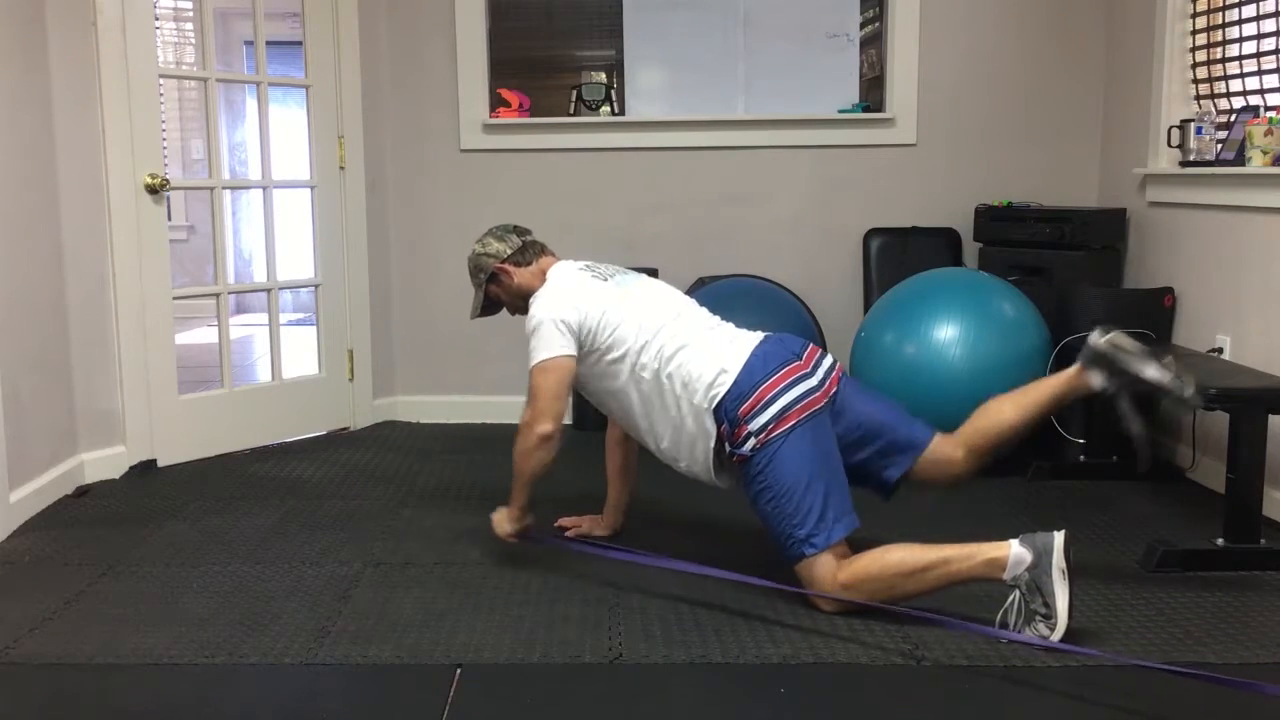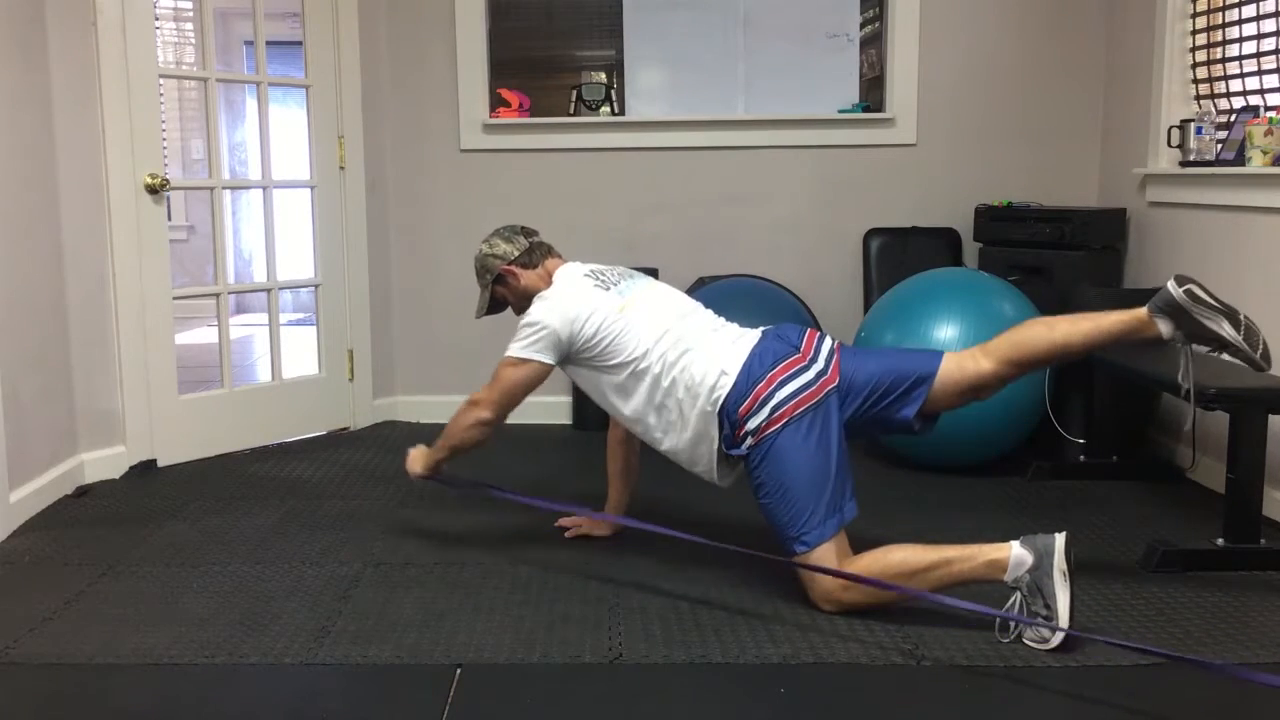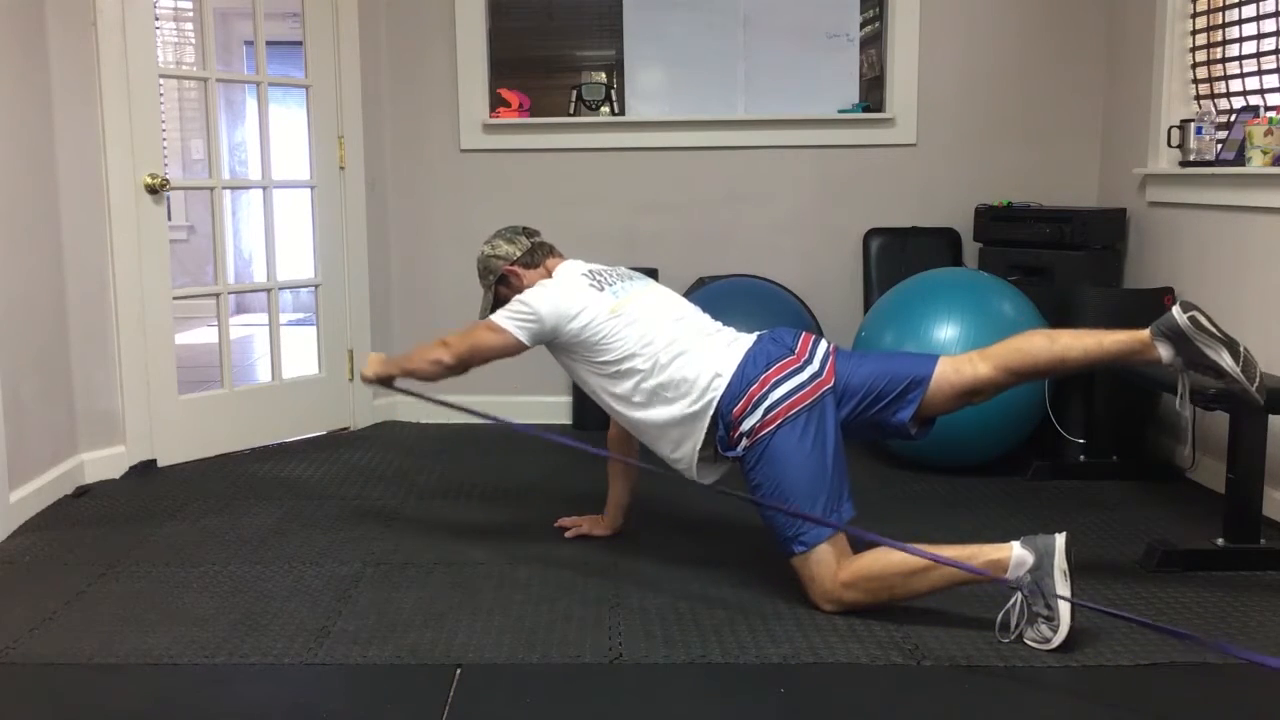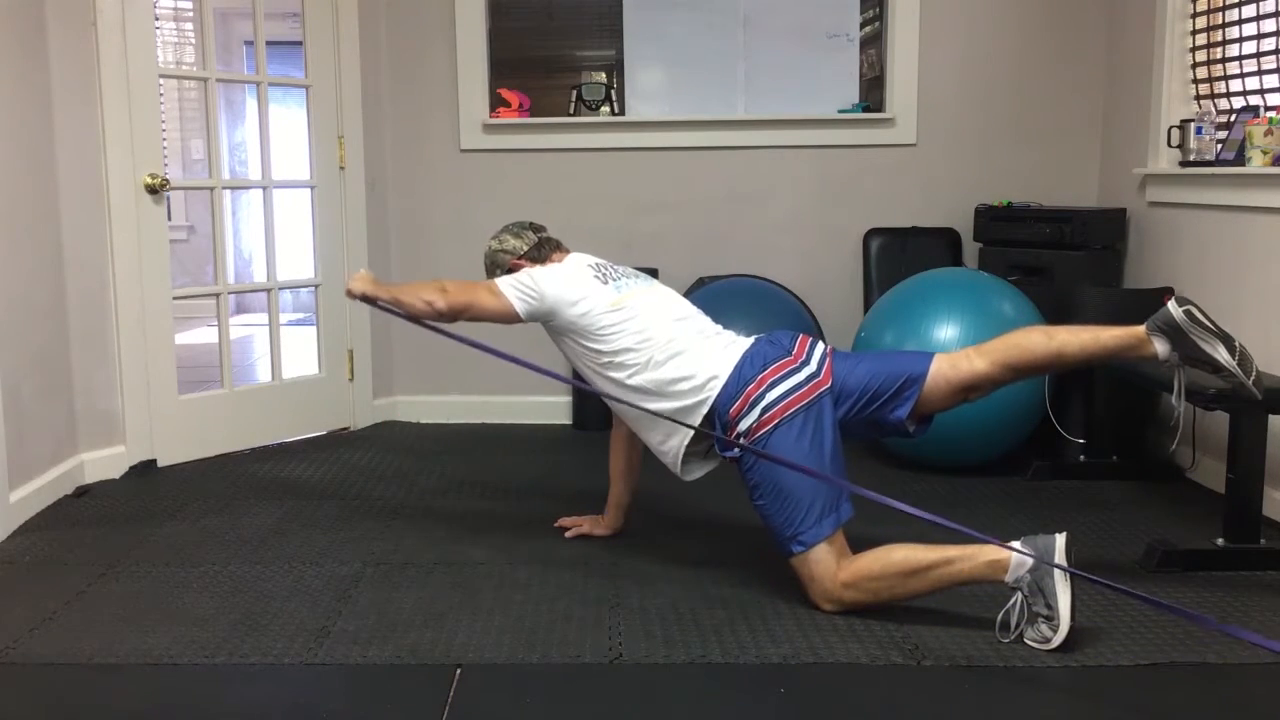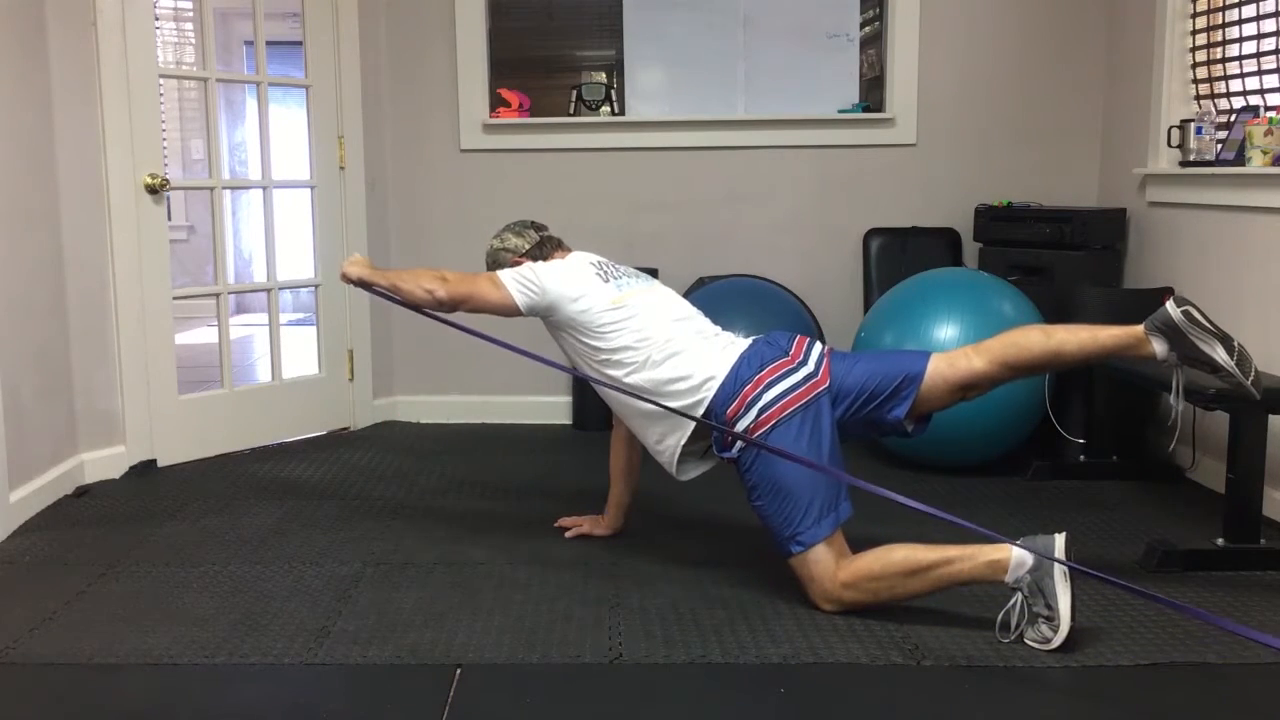
dt=0.4s
person 1, frame 1
left shoulder: (553, 308)
right shoulder: (601, 280)
left elbow: (542, 430)
right elbow: (627, 411)
left wrist: (515, 511)
right wrist: (609, 517)
left hip: (764, 412)
right hip: (794, 370)
left knee: (833, 582)
right knee: (953, 462)
left ankle: (1010, 556)
right ankle: (1090, 372)
person 1, frame 2
left shoulder: (553, 312)
right shoulder: (607, 280)
left elbow: (486, 410)
right elbow: (628, 410)
left wrist: (431, 456)
right wrist: (610, 515)
left hip: (770, 411)
right hip: (799, 358)
left knee: (836, 584)
right knee: (988, 364)
left ankle: (1014, 560)
right ankle: (1161, 315)
person 1, frame 3
left shoulder: (549, 301)
right shoulder: (606, 279)
left elbow: (451, 354)
right elbow: (627, 409)
left wrist: (384, 366)
right wrist: (608, 517)
left hip: (762, 409)
right hip: (793, 360)
left knee: (835, 583)
right knee: (981, 371)
left ankle: (1016, 559)
right ankle: (1161, 338)
person 1, frame 4
left shoulder: (553, 288)
right shoulder: (608, 278)
left elbow: (443, 302)
right elbow: (629, 409)
left wrist: (371, 287)
right wrist: (609, 516)
left hip: (760, 408)
right hip: (791, 362)
left knee: (836, 583)
right knee: (979, 367)
left ankle: (1015, 560)
right ankle: (1157, 335)
person 1, frame 5
left shoulder: (552, 281)
right shoulder: (609, 275)
left elbow: (442, 292)
right elbow: (630, 409)
left wrist: (367, 273)
right wrist: (609, 516)
left hip: (755, 408)
right hip: (790, 362)
left knee: (834, 584)
right knee: (977, 364)
left ankle: (1014, 560)
right ankle: (1156, 332)
